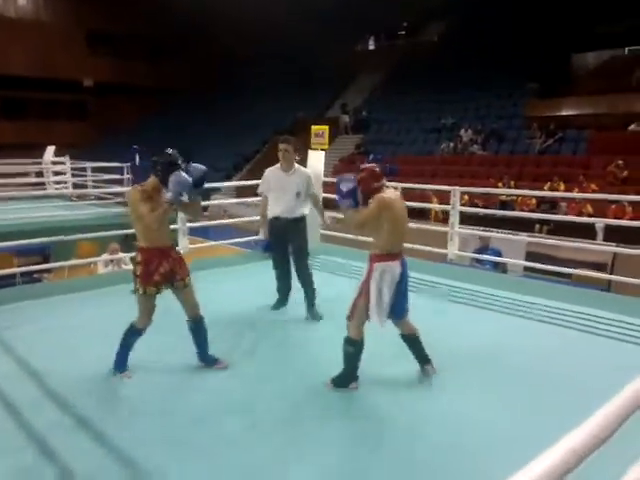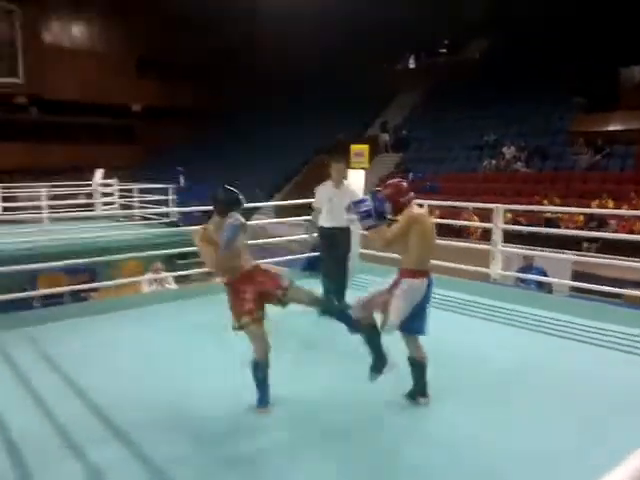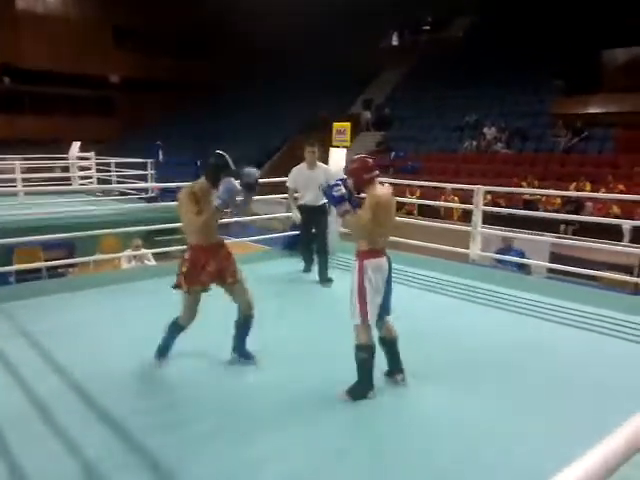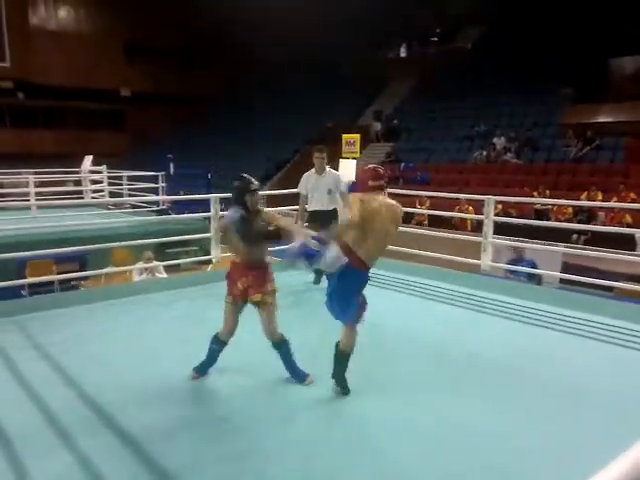
dt=0.5s
person 1, frame 1
left shoulder: (380, 200)
right shoulder: (395, 196)
left elbow: (355, 223)
left wrist: (346, 199)
right wrist: (361, 202)
left hip: (382, 266)
right hip: (398, 263)
left knee: (355, 321)
right knee: (400, 318)
left ankle: (348, 377)
right ankle: (425, 363)
person 1, frame 2
left shoulder: (411, 216)
right shoulder: (419, 213)
left elbow: (382, 241)
right elbow: (398, 242)
left wrist: (368, 218)
right wrist: (381, 219)
left hip: (410, 282)
right hip: (421, 281)
left knee: (360, 310)
right knee: (411, 336)
right ankle: (420, 391)
person 1, frame 3
left shoulder: (374, 197)
right shoulder: (384, 191)
left elbow: (358, 229)
left wrist: (341, 205)
right wrist: (349, 200)
left hip: (369, 263)
right hip: (380, 260)
left knee: (362, 325)
right knee: (380, 318)
left ankle: (365, 384)
right ankle: (396, 370)
person 1, frame 4
left shoulder: (360, 199)
right shoulder: (397, 209)
left elbow: (351, 221)
left wrist: (324, 238)
left hip: (341, 255)
right hip: (359, 271)
right knee: (349, 326)
right ankle: (339, 378)
person 2, frame 1
left shoulder: (167, 192)
right shoulder: (137, 194)
left elbow: (195, 213)
right elbow: (154, 222)
left wrist: (194, 189)
right wrist: (171, 196)
left hip: (171, 254)
right hip: (149, 258)
left knee: (194, 311)
right knee: (144, 320)
left ankle: (204, 355)
right ankle: (120, 361)
person 2, frame 2
left shoulder: (234, 224)
right shoulder: (201, 236)
right elbow: (215, 268)
right wrist: (225, 242)
left hip: (259, 275)
right hip: (239, 289)
left knee: (314, 299)
right knee: (262, 349)
left ankle: (361, 327)
right ankle: (263, 397)
person 2, frame 3
left shoulder: (219, 190)
right shoulder: (188, 194)
left elbow: (240, 209)
right elbow: (197, 227)
left wrist: (248, 191)
right wrist: (218, 203)
left hip: (219, 251)
right hip: (198, 256)
left knee: (246, 304)
right knee: (188, 316)
left ankle: (239, 349)
right ankle: (164, 348)
person 2, frame 4
left shoulder: (265, 215)
right shoulder: (231, 219)
left elbow: (291, 227)
right elbow: (239, 249)
left hip: (261, 273)
right hip: (239, 273)
left knee: (271, 332)
right knee: (227, 331)
left ankle: (294, 369)
right ankle: (205, 365)
person 3, frame 1
left shoulder: (304, 175)
right shoulder: (269, 174)
left elbow: (314, 197)
right elbow: (265, 201)
left wrist: (323, 216)
right wrist: (263, 225)
left hip: (297, 223)
right hip: (277, 223)
left knee: (302, 264)
right knee: (279, 264)
left ankle: (311, 304)
right ankle: (283, 296)
person 3, frame 2
left shoulder: (350, 191)
right shoulder: (321, 190)
right elbow: (316, 212)
left hip: (343, 232)
right hip: (326, 231)
left knee: (341, 266)
right knee: (327, 266)
left ankle: (340, 297)
right ankle: (329, 298)
person 3, frame 3
left shoulder: (325, 170)
right shoulder: (296, 171)
right elbow: (291, 193)
right wrist: (294, 210)
left hip: (320, 209)
right hip: (304, 209)
left knee: (322, 242)
right knee: (304, 240)
left ankle: (323, 274)
right ankle: (308, 263)
person 3, frame 4
left shoulder: (334, 176)
right shoulder: (307, 177)
left elbow: (343, 195)
right elbow: (303, 200)
right wrist: (301, 219)
left hip: (331, 214)
right hip: (314, 214)
right ankle: (318, 273)
